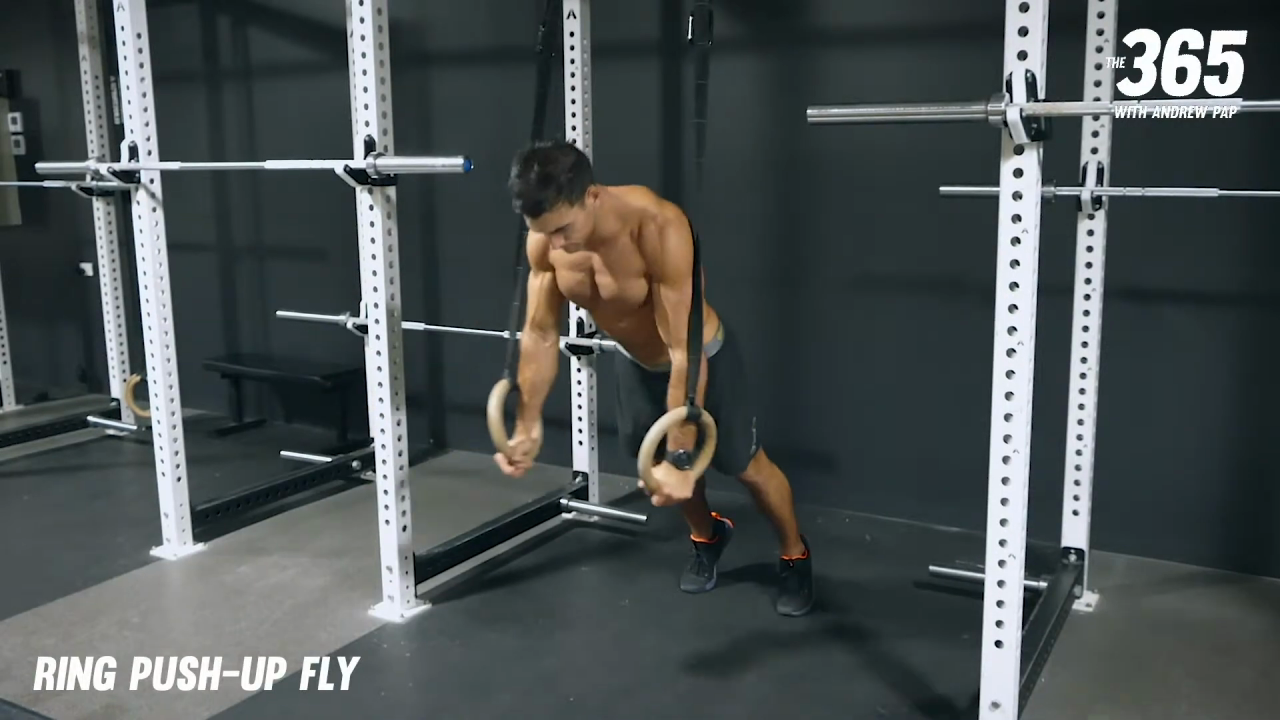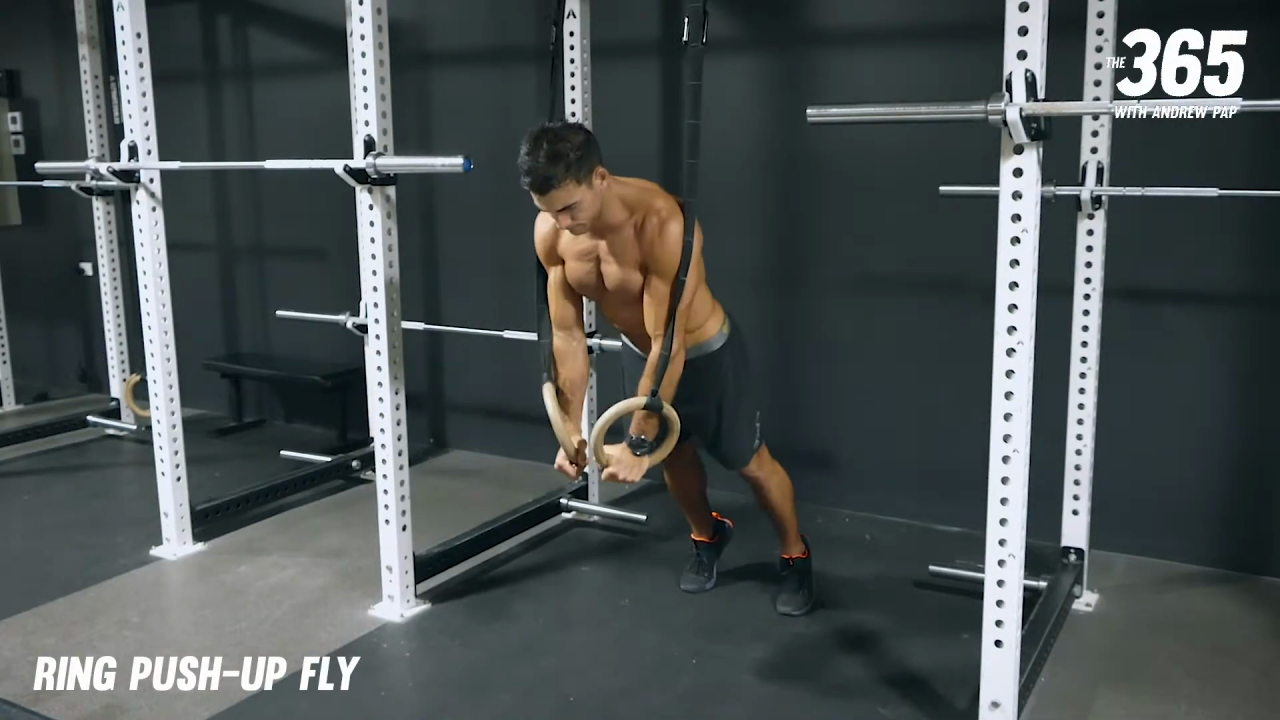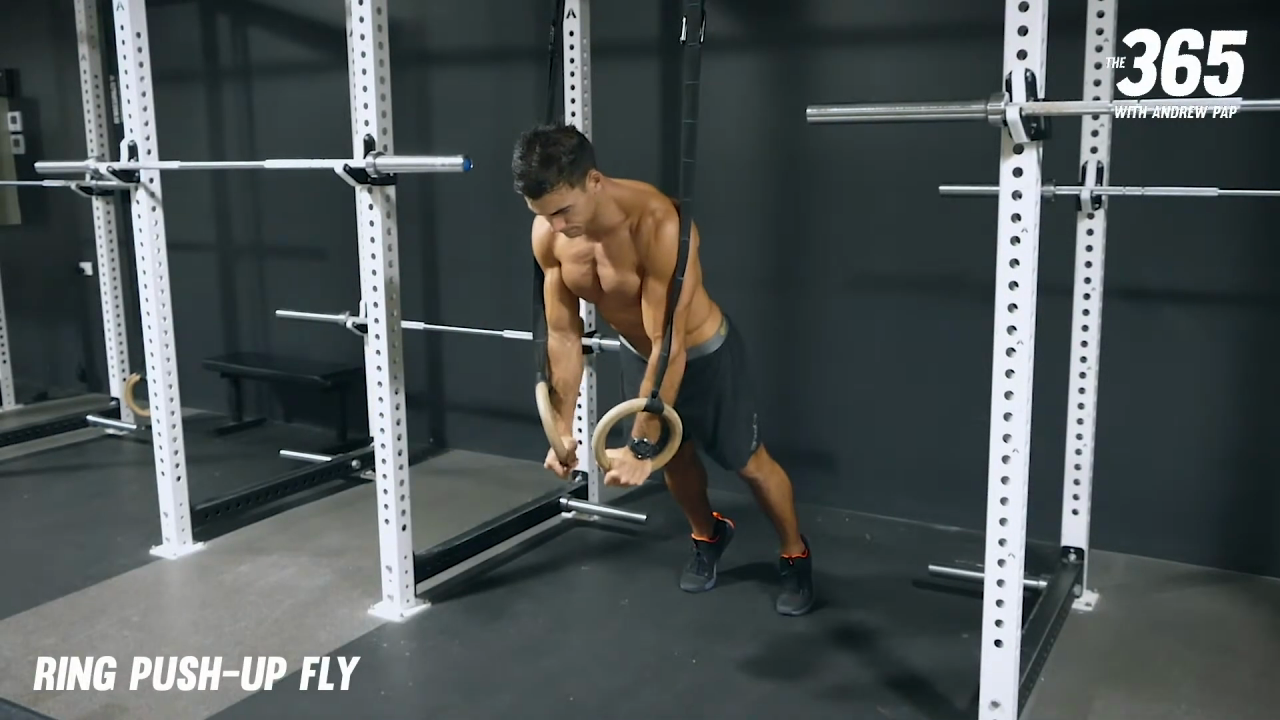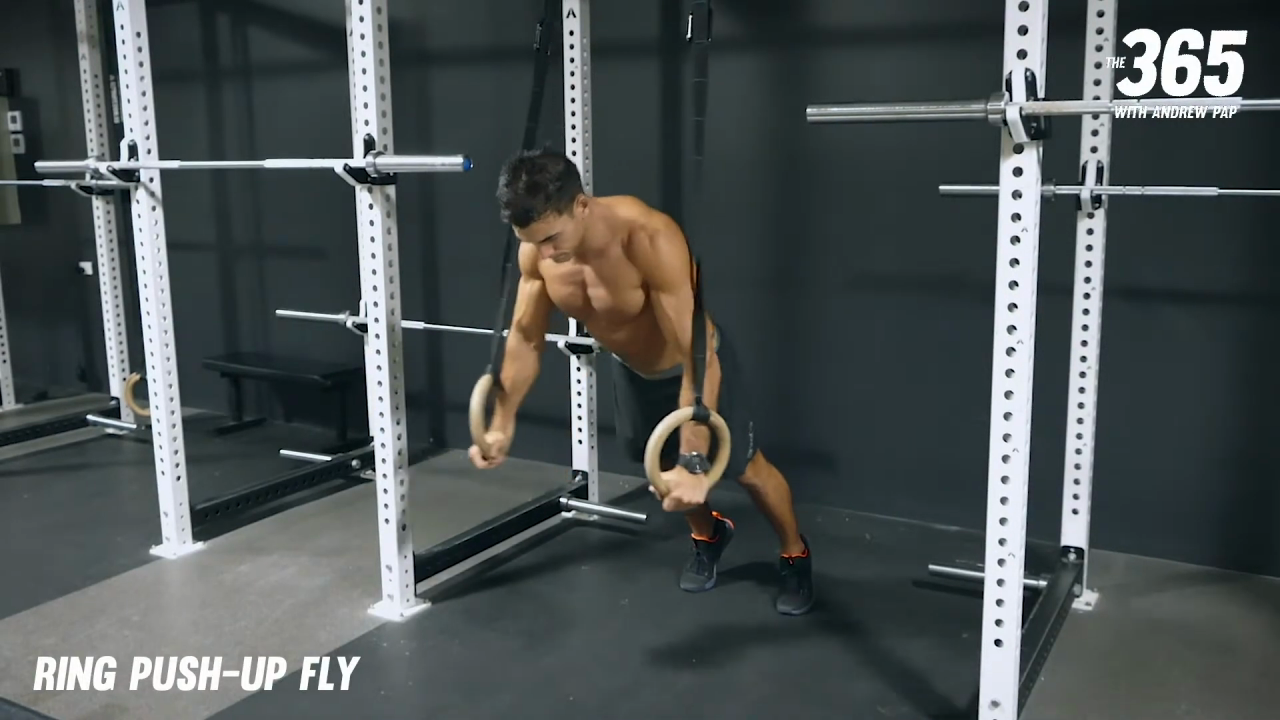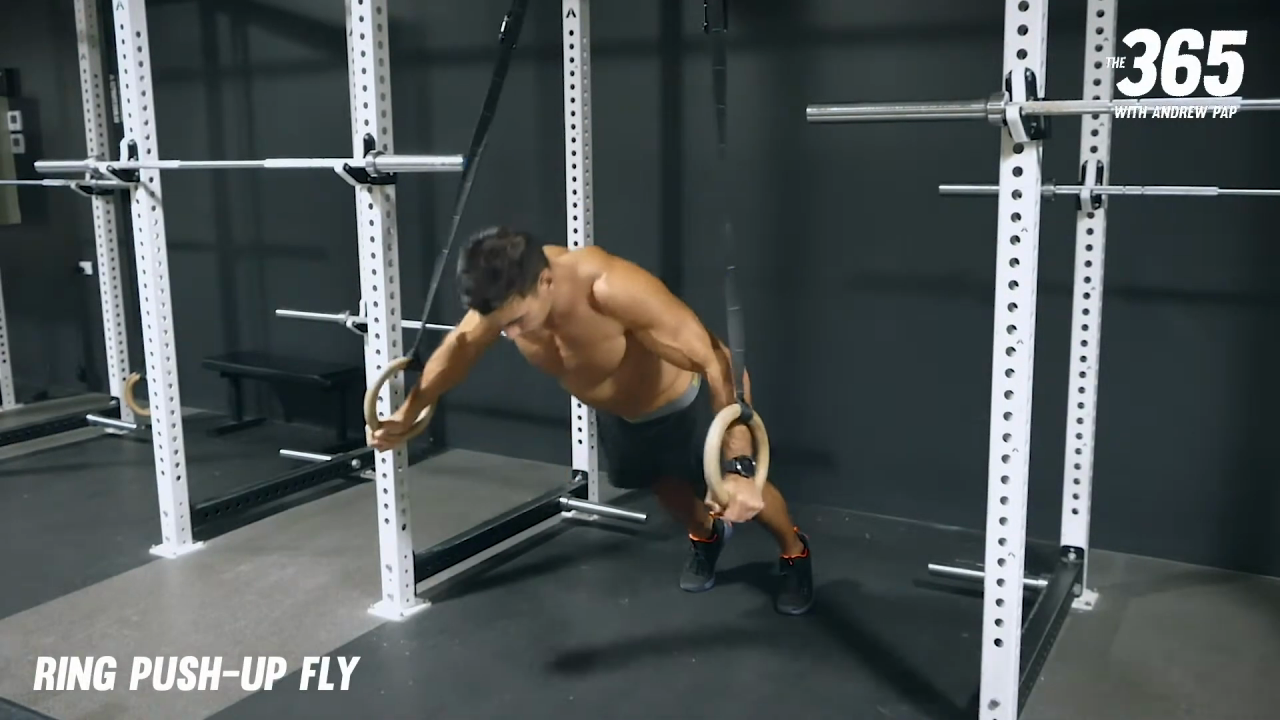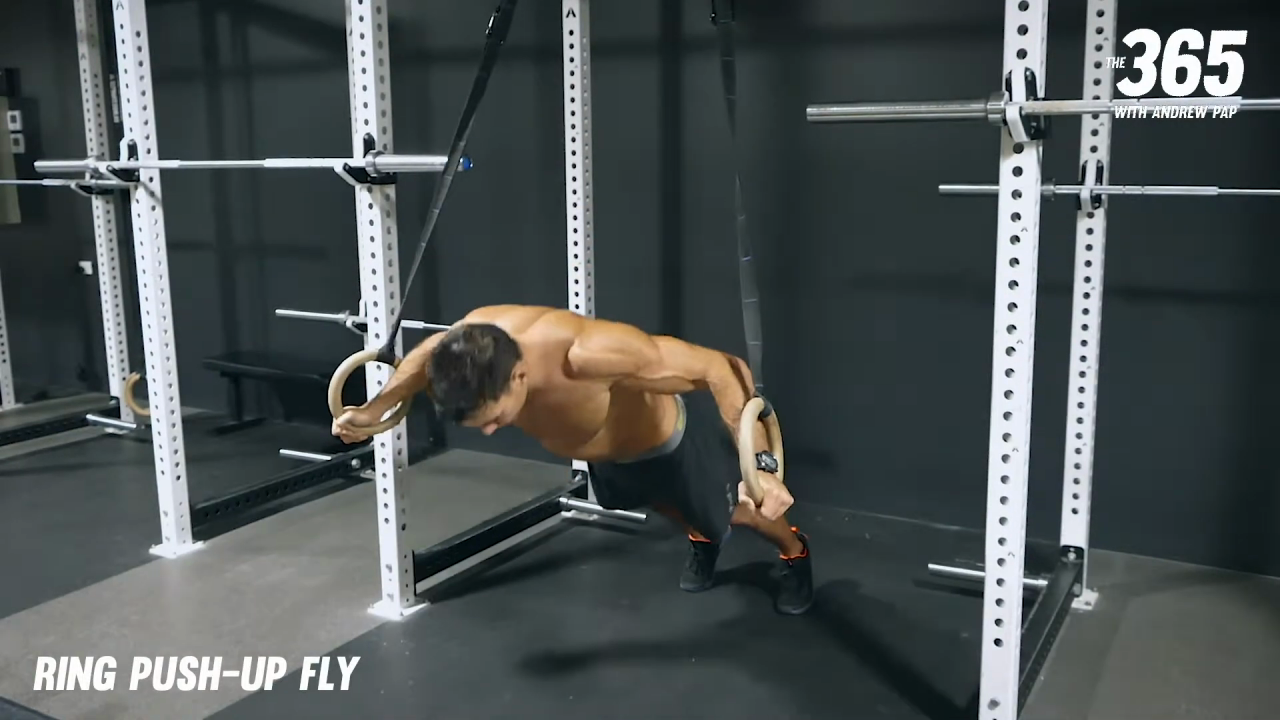
dt=0.4s
person 1, frame 1
left shoulder: (659, 230)
right shoulder: (543, 240)
left elbow: (680, 353)
right elbow: (539, 334)
left wrist: (678, 458)
right wrist: (528, 428)
left hip: (701, 360)
right hip: (634, 360)
left knee: (746, 466)
right knee: (661, 460)
left ankle: (795, 557)
right ankle: (708, 535)
person 1, frame 2
left shoulder: (662, 223)
right shoulder: (550, 232)
left elbow: (670, 346)
right elbow: (568, 335)
left wrist: (637, 443)
right wrist: (573, 429)
left hip: (705, 353)
right hip: (639, 353)
left knee: (750, 462)
right knee: (673, 454)
left ankle: (795, 555)
right ankle: (708, 535)
person 1, frame 3
left shoulder: (657, 225)
right shoulder: (547, 234)
left elbow: (670, 347)
right elbow: (563, 335)
left wrist: (639, 447)
right wrist: (563, 429)
left hip: (703, 354)
right hip: (637, 355)
left knee: (748, 462)
right knee: (673, 455)
left ankle: (795, 555)
right ankle: (709, 535)
person 1, frame 4
left shoulder: (647, 239)
right shoulder: (539, 248)
left elbow: (702, 357)
right elbow: (524, 337)
left wrist: (696, 463)
right wrist: (501, 424)
left hip: (690, 369)
right hip: (631, 371)
left knee: (749, 467)
right knee: (661, 462)
left ankle: (794, 556)
right ankle: (708, 536)
person 1, frame 5
left shoulder: (612, 290)
right shoulder: (508, 292)
left elbow: (719, 364)
right elbow: (460, 343)
left wrist: (742, 466)
right wrist: (408, 414)
left hip: (677, 406)
right hip: (614, 415)
left knee: (738, 492)
right knee: (660, 488)
left ankle: (795, 553)
right ankle: (705, 536)
person 1, frame 6
left shoulder: (583, 355)
right shoulder: (476, 335)
left elbow: (723, 369)
right elbow: (430, 352)
left wrist: (760, 466)
right wrist: (375, 408)
left hip: (664, 441)
right hip: (607, 454)
left knee: (733, 510)
right knee: (663, 506)
left ankle: (794, 552)
right ankle: (702, 538)
